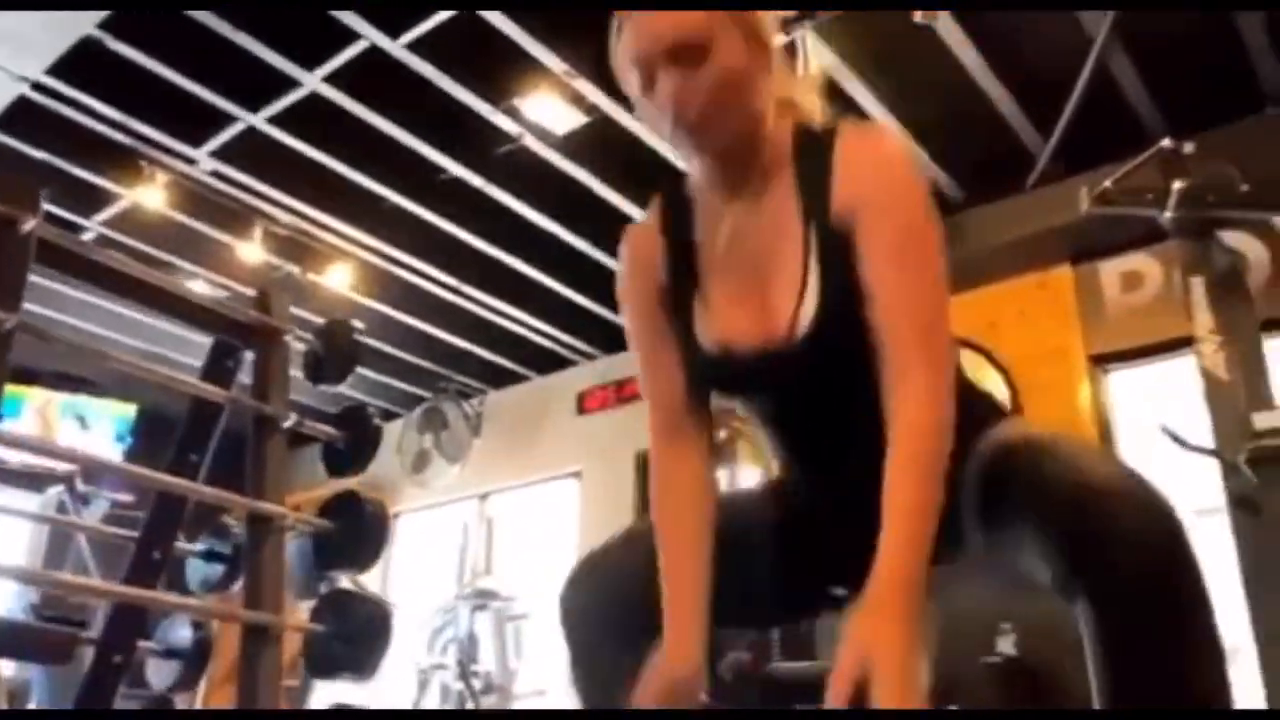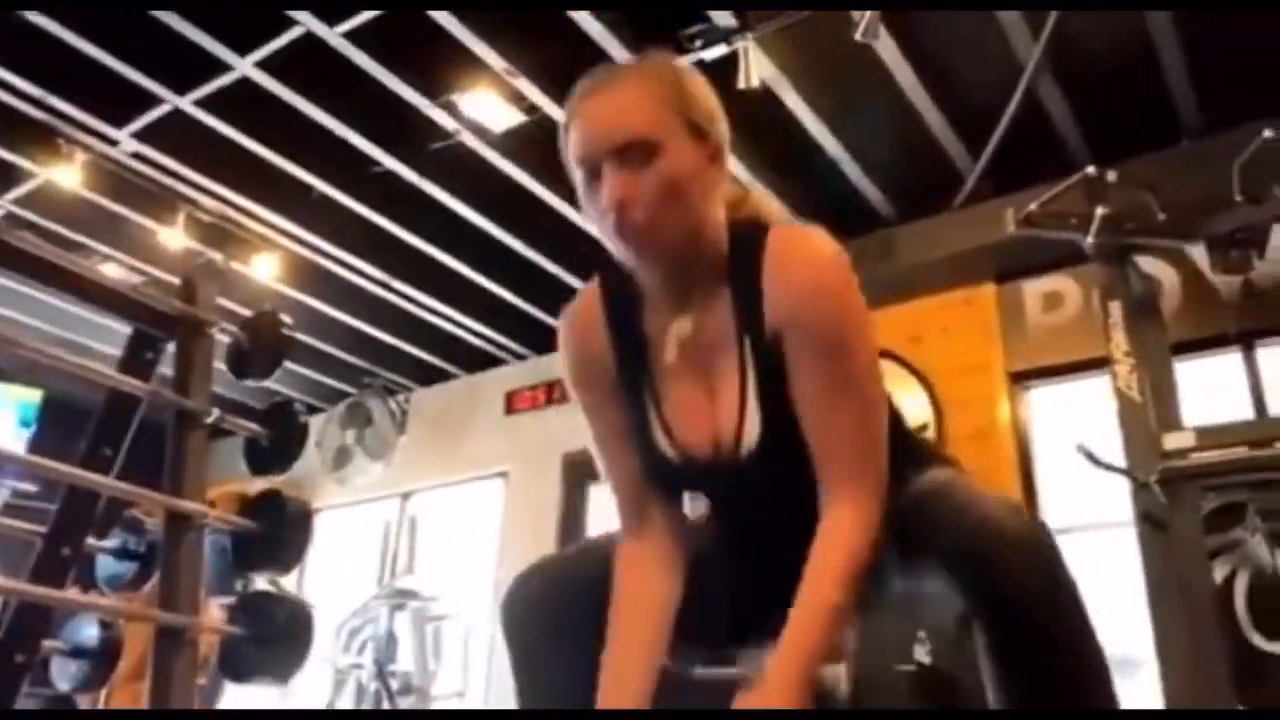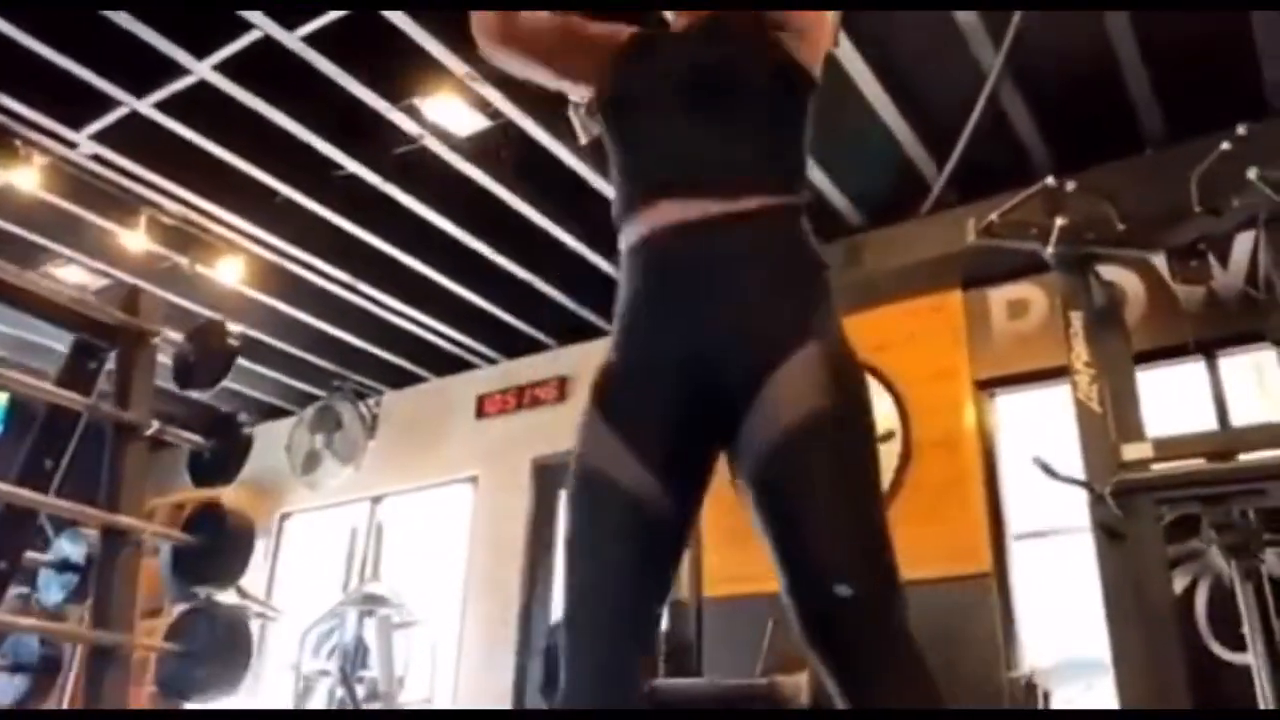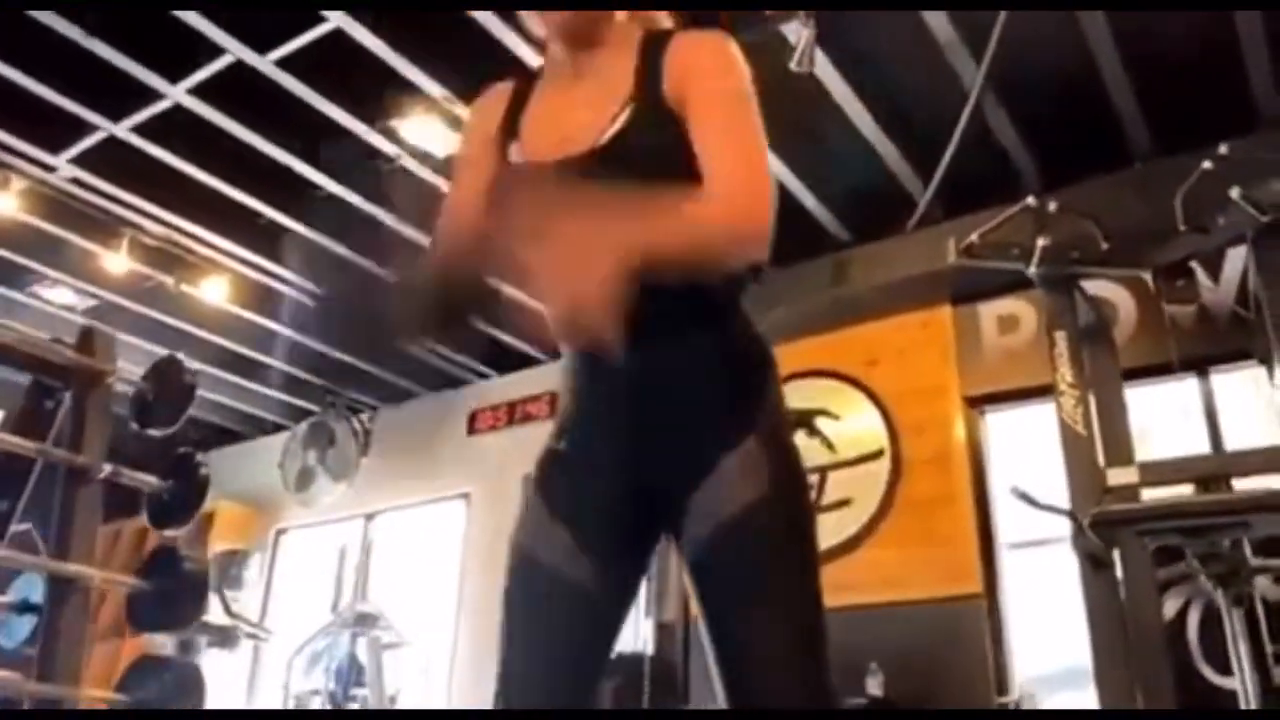
dt=0.5s
person 1, frame 1
left shoulder: (864, 169)
right shoulder: (650, 254)
left elbow: (923, 396)
right elbow: (679, 451)
left wrist: (895, 604)
right wrist: (685, 638)
left hip: (955, 468)
right hip: (825, 507)
right knee: (603, 594)
person 1, frame 2
left shoulder: (799, 269)
right shoulder: (593, 330)
left elbow: (855, 506)
right elbow: (648, 534)
left wrist: (781, 690)
right wrist: (619, 706)
left hip: (890, 508)
right hip: (767, 543)
left knee: (1006, 553)
right knee: (542, 605)
person 1, frame 3
left shoulder: (779, 30)
right shoulder: (618, 50)
right elbow: (503, 38)
left hip: (768, 315)
right hip: (649, 334)
left knee: (853, 621)
right knee: (597, 653)
person 1, frame 4
left shoulder: (690, 61)
right shoulder: (504, 110)
left elbow: (746, 216)
right elbow: (452, 242)
left wrist: (616, 243)
left hip: (714, 420)
right hip: (596, 429)
left knee: (783, 697)
right knee: (530, 698)
